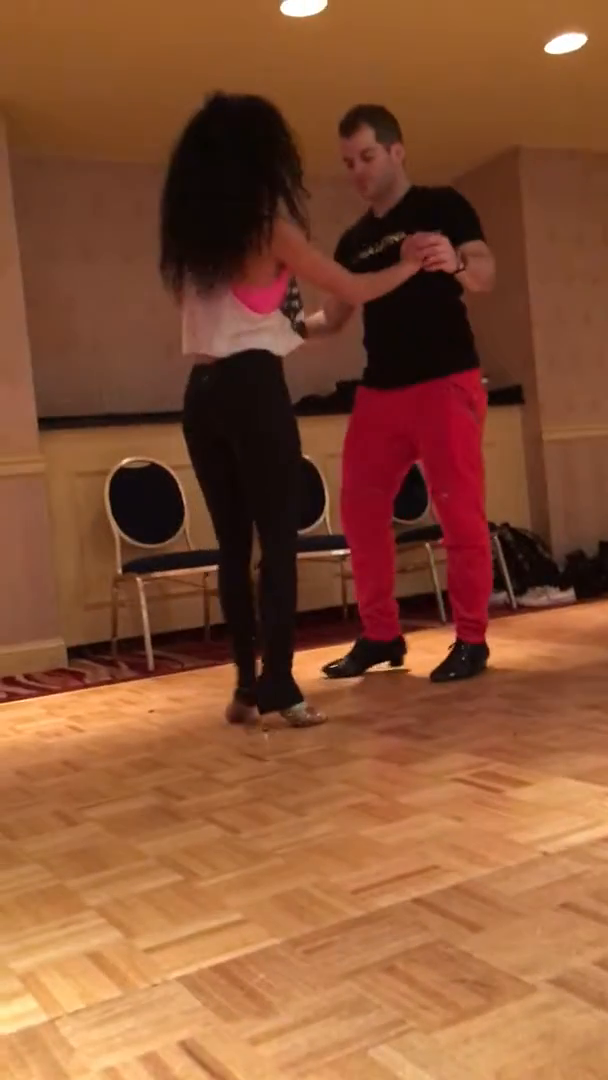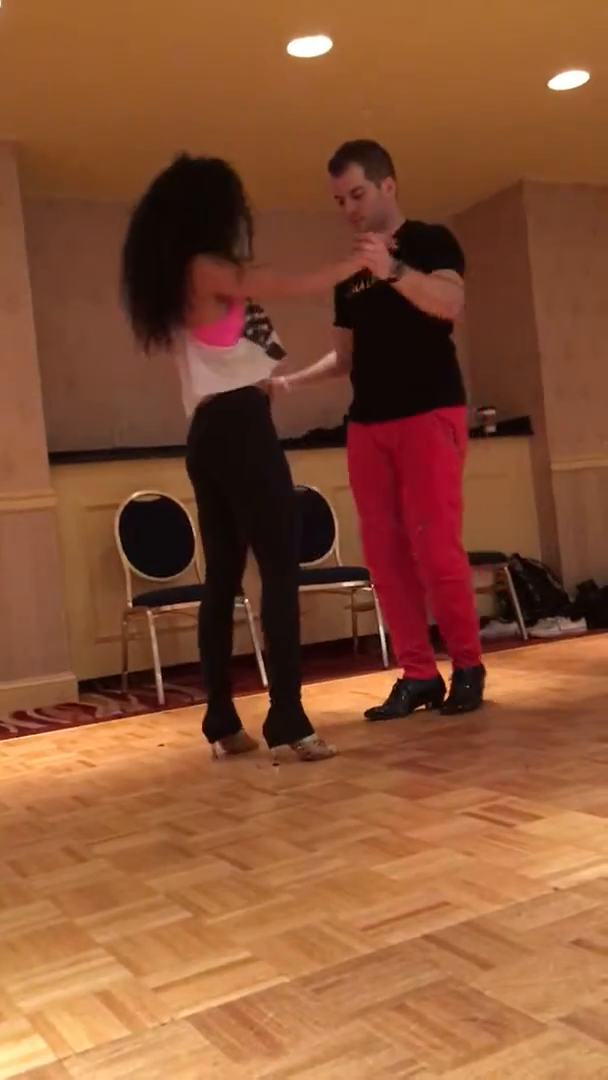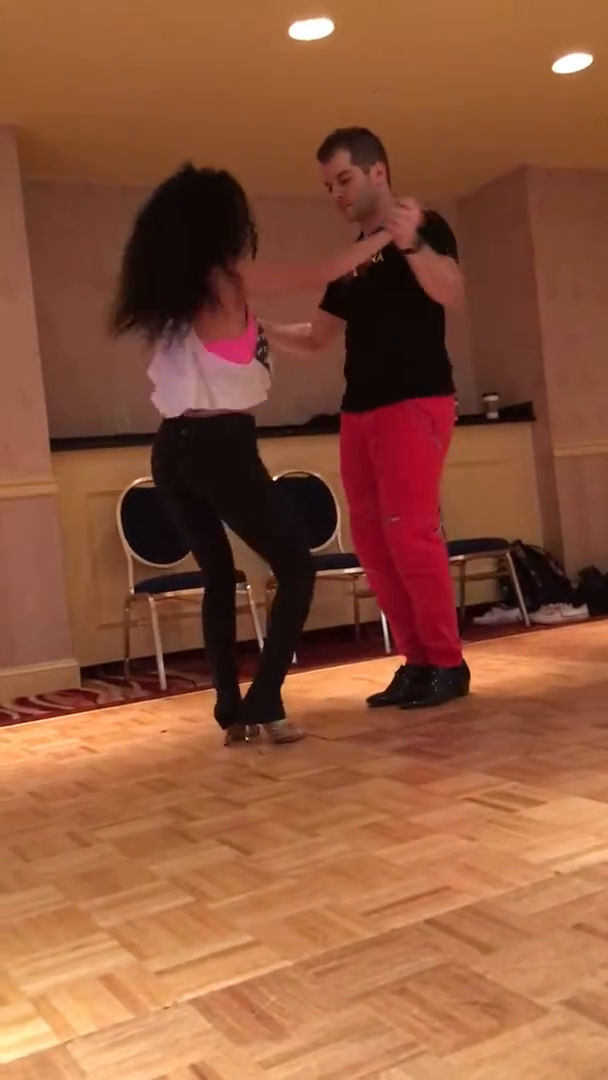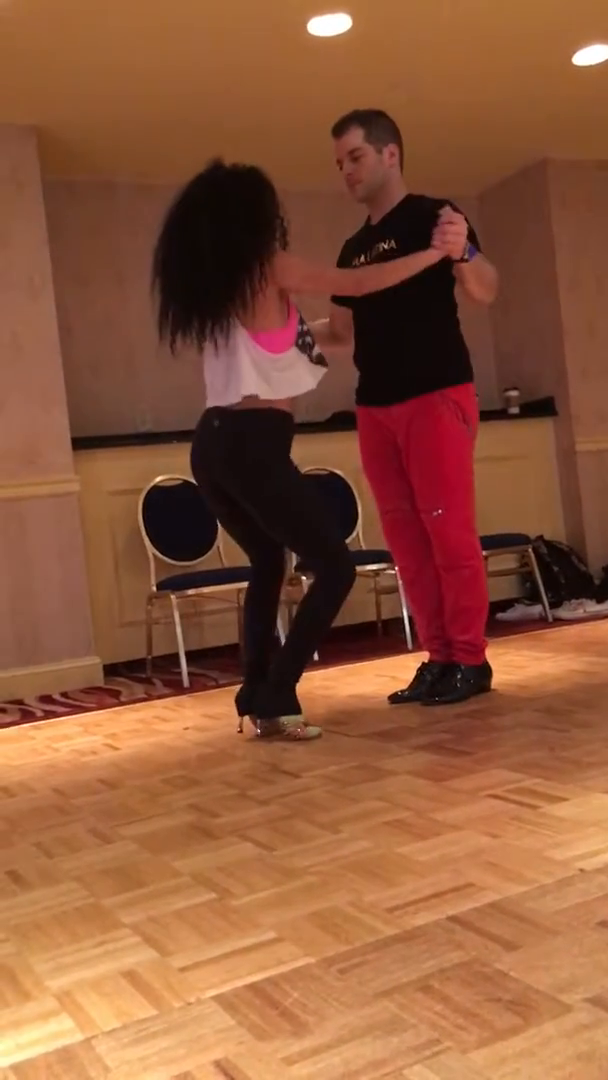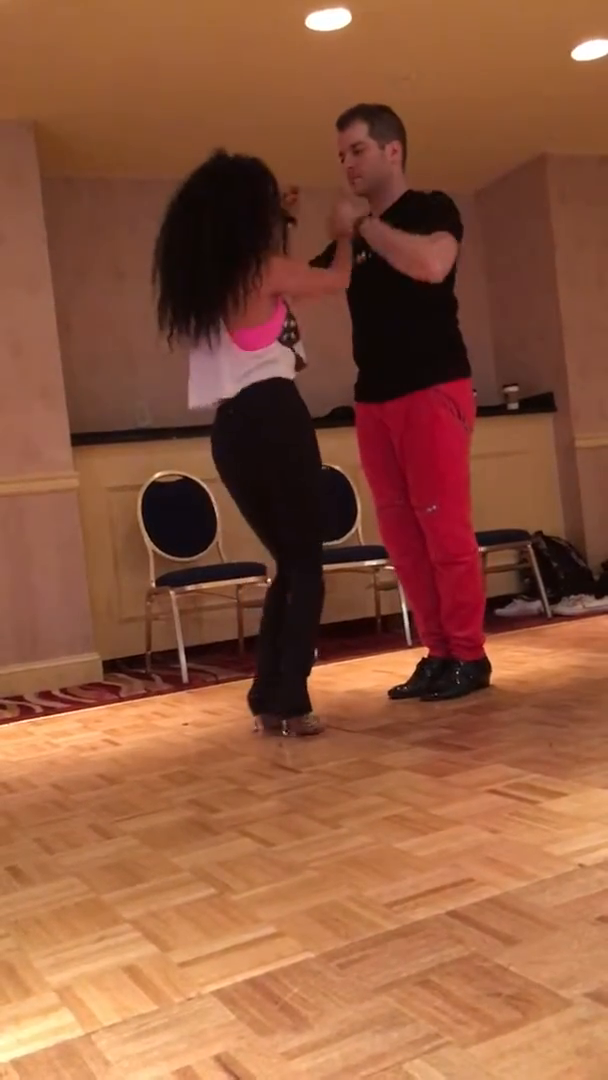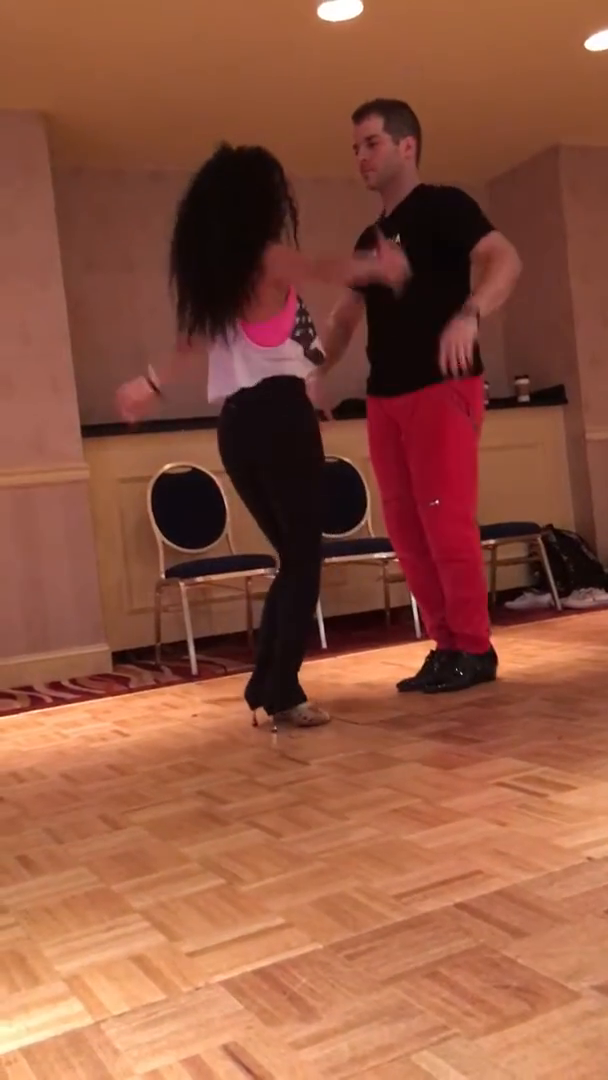
dt=0.7s
person 1, frame 1
left shoulder: (190, 232)
right shoulder: (271, 225)
right elbow: (354, 291)
right wrist: (410, 264)
left hip: (200, 394)
right hip: (251, 388)
left knee: (232, 543)
right knee: (277, 537)
left ankle: (248, 682)
right ankle: (278, 686)
person 1, frame 2
left shoulder: (173, 279)
right shoulder: (207, 268)
right elbow: (298, 287)
right wrist: (361, 260)
left hip: (205, 433)
right hip: (239, 426)
left knee: (222, 578)
right knee: (280, 571)
left ankle: (222, 722)
right ankle: (287, 719)
person 1, frame 3
left shoulder: (165, 290)
right shoulder: (230, 280)
right elbow: (316, 275)
right wrist: (386, 239)
left hip: (173, 449)
right hip: (223, 445)
left knee: (219, 578)
right knee: (296, 568)
left ankle: (230, 708)
right ankle: (263, 703)
person 1, frame 4
left shoulder: (206, 284)
right shoulder: (270, 270)
right elbow: (360, 284)
right wrist: (438, 252)
left hip: (212, 444)
right hip: (255, 443)
left knee: (268, 564)
right knee: (335, 567)
left ankle: (258, 693)
right ankle: (275, 696)
person 1, frame 5
left shoulder: (199, 278)
right shoulder: (264, 267)
right elbow: (338, 278)
left wrist: (287, 248)
right wrist: (345, 232)
left hip: (229, 432)
right hip: (273, 417)
left knee: (291, 560)
right knee: (305, 561)
left ankle: (270, 692)
right ankle: (290, 699)
person 1, frame 6
left shoulder: (209, 269)
right shoulder: (267, 255)
left elbow: (193, 335)
right elbow: (321, 270)
left wrist: (152, 380)
right wrist: (376, 262)
left hip: (236, 424)
right hip: (278, 414)
left knee: (292, 557)
right knee: (305, 556)
left ankle: (267, 686)
right ankle: (281, 689)
person 2, frame 1
left shoulder: (443, 206)
right shoulder: (354, 241)
left elbow: (486, 276)
right elbow: (333, 319)
left wrist: (456, 262)
left hip: (446, 381)
right hip: (379, 390)
left knee: (459, 512)
right knee: (361, 508)
left ankle: (471, 639)
right ankle: (379, 634)
person 2, frame 2
left shoulder: (430, 241)
right shoulder: (348, 276)
left elbow: (450, 302)
left wrist: (394, 270)
right wrist: (292, 379)
left hip: (430, 414)
right hip: (368, 423)
left knee: (434, 542)
right knee: (384, 552)
left ankle: (468, 666)
right ankle: (418, 675)
person 2, frame 3
left shoulder: (425, 226)
left elbow: (450, 291)
right elbow: (317, 336)
left wrist: (411, 244)
right wrist: (256, 331)
left hip: (415, 404)
right hip: (359, 411)
left knee: (409, 531)
right knee: (372, 541)
left ankle: (448, 663)
right ankle: (417, 660)
person 2, frame 4
left shoulder: (431, 216)
right shoulder: (354, 248)
left elbow: (485, 292)
right elbow: (340, 328)
left wrist: (462, 253)
left hip: (437, 396)
right hip: (375, 406)
left knee: (448, 528)
right knee: (404, 536)
left ankle: (470, 660)
right ankle: (439, 657)
person 2, frame 5
left shoulder: (432, 209)
right shoulder: (352, 240)
left elbow: (433, 265)
left wrist: (364, 224)
left hip: (434, 389)
right hip: (374, 399)
left knee: (444, 523)
right knee: (400, 532)
left ankle: (469, 656)
right ankle: (440, 653)
person 2, frame 6
left shoulder: (445, 206)
right shoulder: (369, 238)
left elbow: (505, 262)
right elbow: (346, 316)
left wrist: (469, 315)
right wrist: (314, 376)
left hip: (442, 388)
right hip: (385, 394)
left knee: (446, 519)
right knee: (405, 526)
left ankle: (475, 648)
right ankle: (446, 645)
